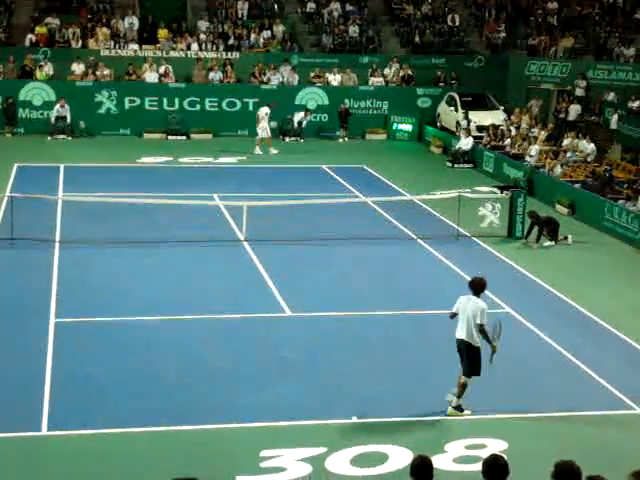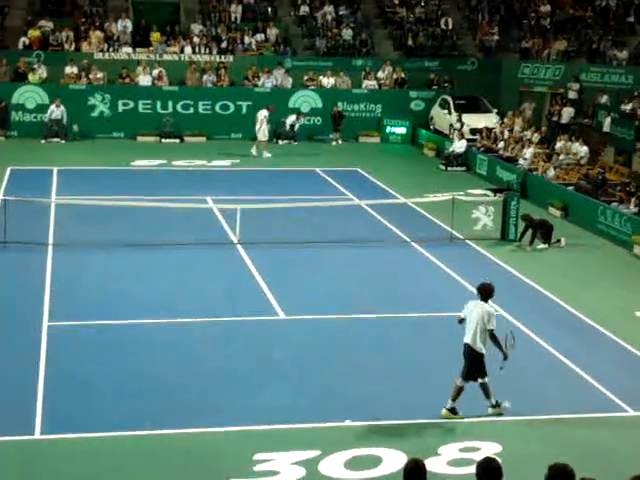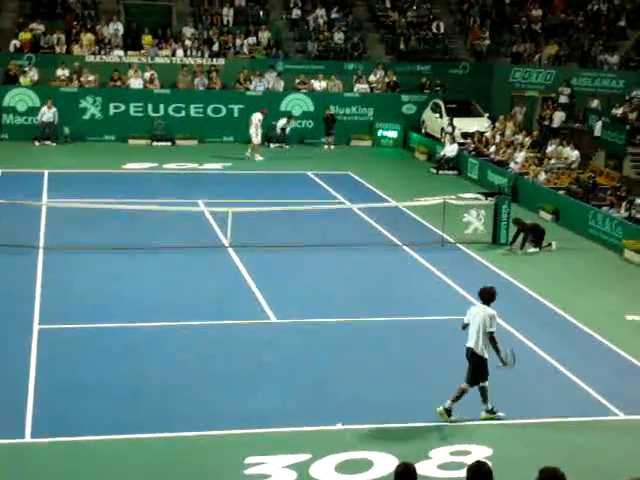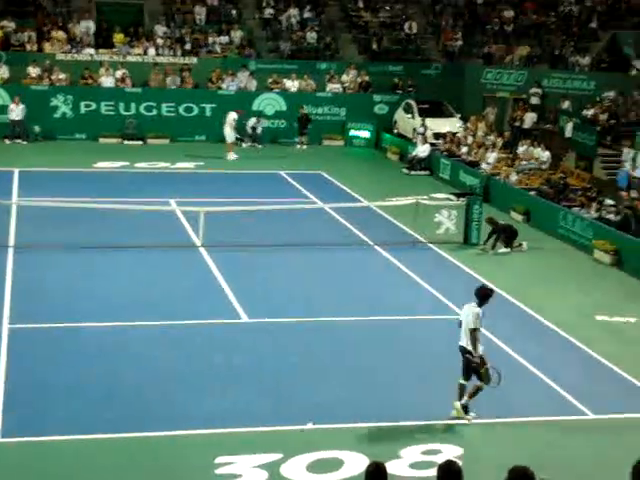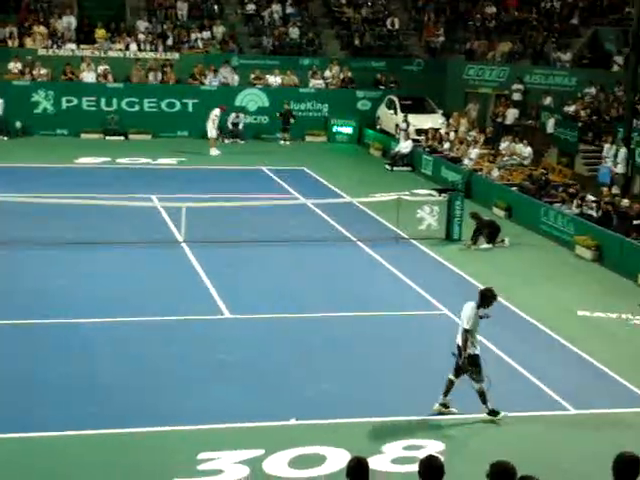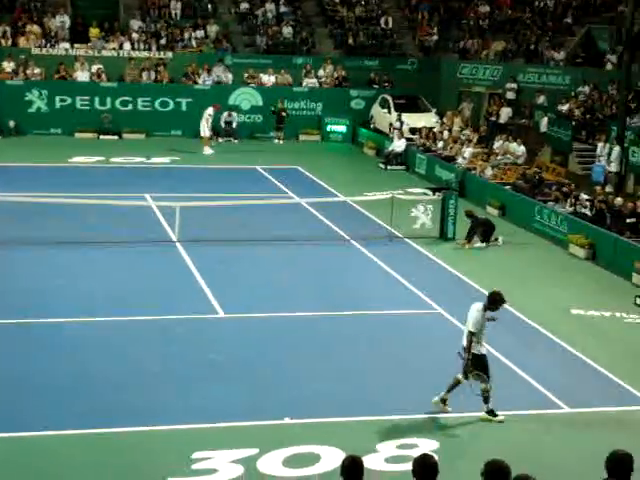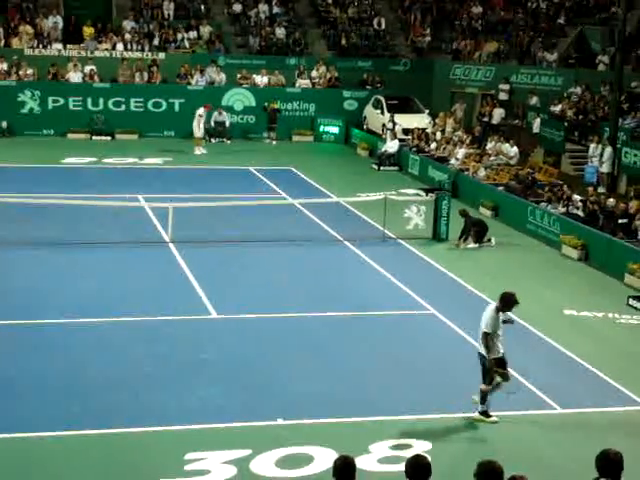
dt=0.2s
person 1, frame 1
left shoulder: (462, 299)
right shoulder: (481, 306)
left elbow: (452, 315)
right elbow: (481, 329)
right wrist: (492, 344)
left hip: (460, 339)
right hip: (471, 342)
left knee: (467, 371)
right knee: (467, 375)
left ankle: (454, 395)
right ankle: (455, 406)
person 1, frame 2
left shoulder: (470, 304)
right shoulder: (489, 311)
left elbow: (460, 320)
right elbow: (491, 334)
right wrist: (503, 350)
left hip: (467, 344)
right hip: (476, 348)
left knee: (482, 376)
right knee: (464, 379)
left ankle: (493, 405)
right ankle: (449, 408)
person 1, frame 3
left shoulder: (473, 309)
right shoulder: (491, 314)
left elbow: (464, 327)
right elbow: (491, 337)
right wrist: (500, 355)
left hip: (470, 348)
right hip: (479, 351)
left knee: (483, 380)
right knee: (469, 383)
left ankle: (488, 409)
right ankle: (446, 407)
person 1, frame 4
left shoulder: (467, 307)
right shoulder: (477, 312)
left elbow: (460, 324)
right elbow: (473, 334)
right wrist: (476, 354)
left hip: (463, 346)
right hip: (472, 349)
left knee: (465, 378)
right knee: (484, 380)
left ankle: (460, 408)
right ankle: (463, 403)
person 1, frame 5
left shoulder: (470, 305)
right shoulder: (472, 314)
right elbow: (465, 335)
left wrist: (480, 317)
right wrist: (465, 355)
left hip: (462, 346)
right hip: (469, 350)
left knee: (455, 375)
right knee: (478, 380)
left ankle: (442, 404)
right ankle: (489, 411)
person 1, frame 6
left shoulder: (477, 305)
right shoulder: (478, 316)
right elbow: (470, 337)
left wrist: (488, 319)
right wrist: (468, 357)
left hip: (477, 348)
right hip: (476, 350)
left knee: (464, 375)
right knee: (485, 379)
left ankle: (442, 398)
right ankle: (488, 411)
person 1, frame 7
left shoulder: (494, 307)
right shoulder: (491, 315)
right elbow: (484, 337)
left wrist: (506, 320)
right wrist: (490, 358)
left hip: (498, 351)
right hip: (489, 354)
left knee: (504, 377)
right knee: (488, 382)
left ankle: (481, 398)
right ankle: (482, 411)
